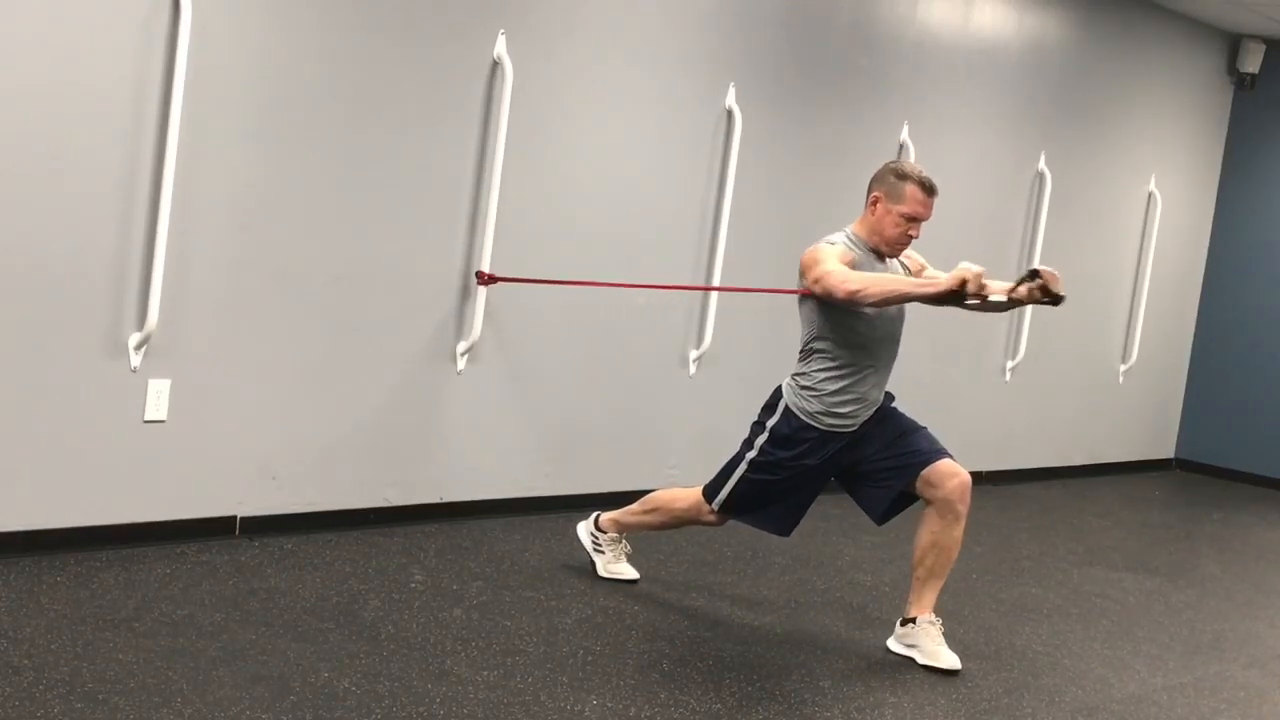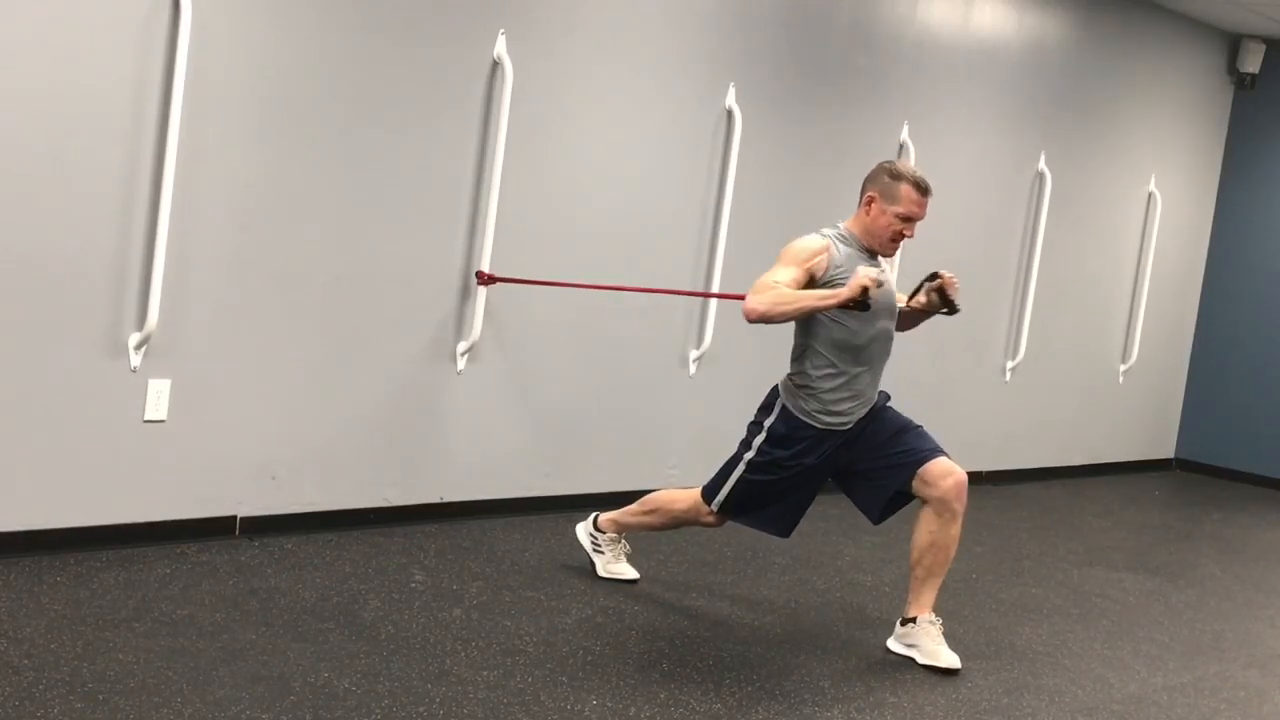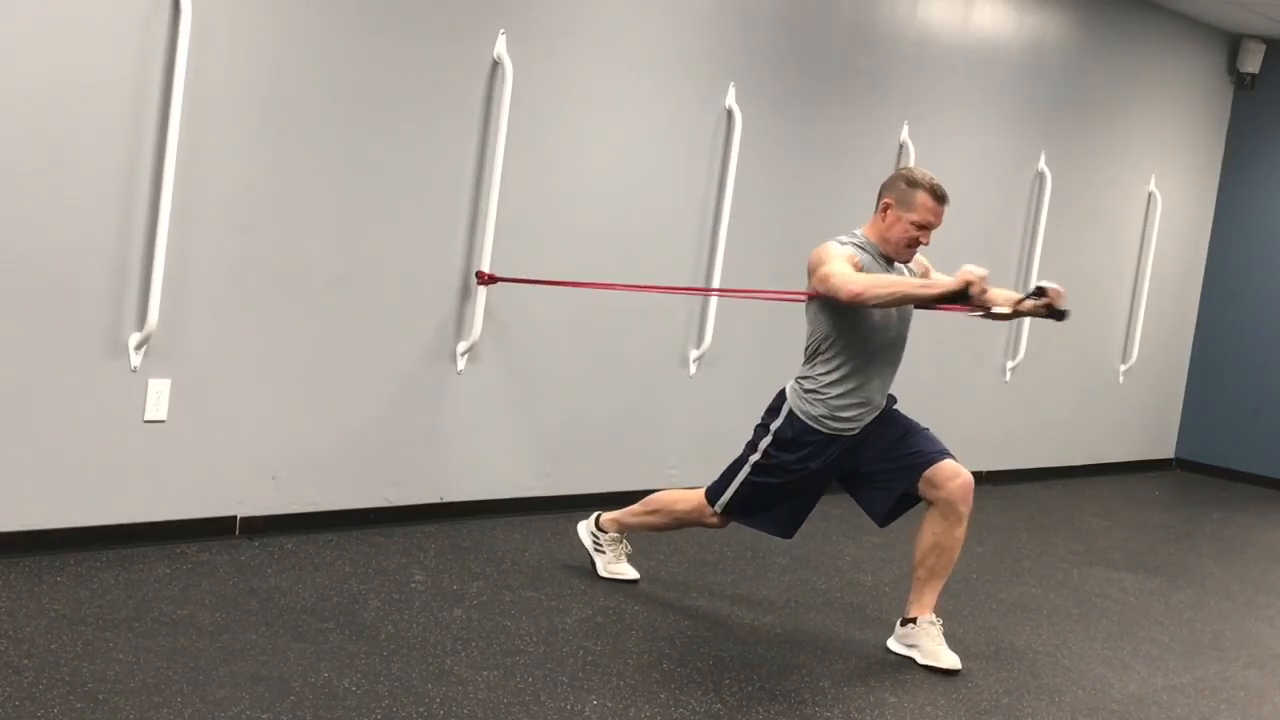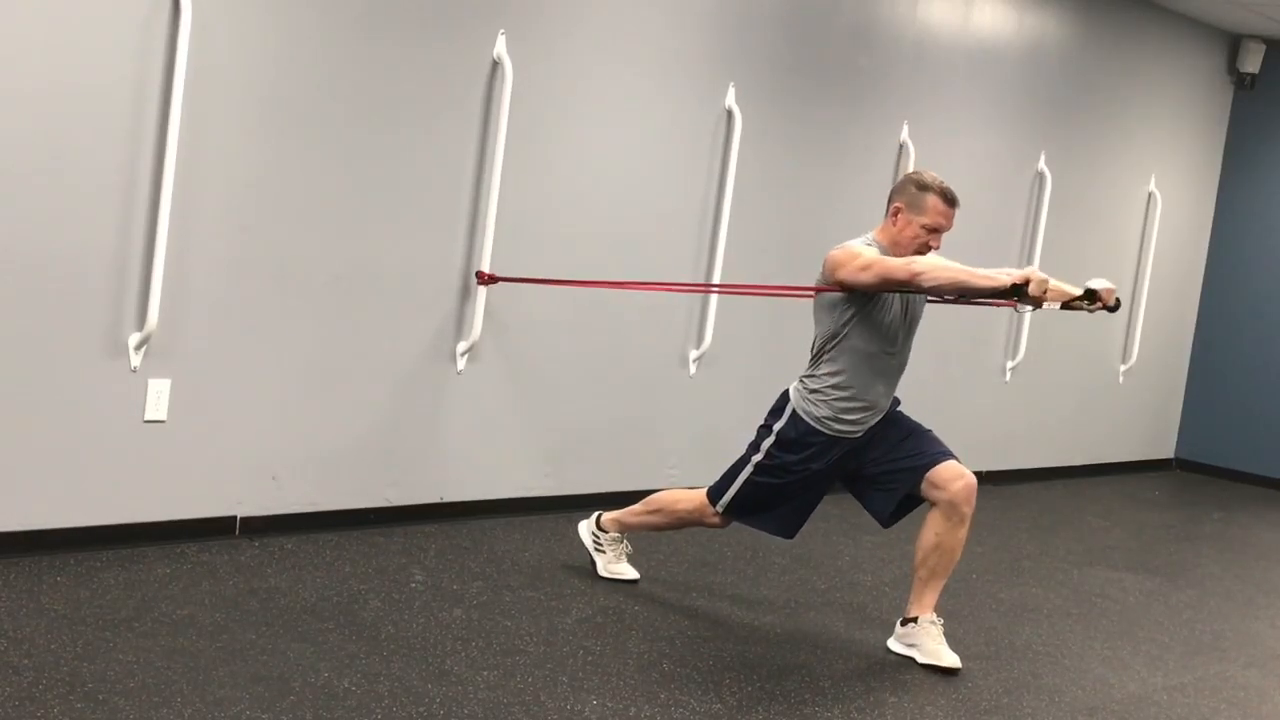
dt=0.4s
person 1, frame 1
left shoulder: (901, 261)
right shoulder: (826, 255)
left elbow: (960, 288)
right elbow: (852, 289)
left wrist: (1021, 292)
right wrist: (944, 283)
left hip: (869, 418)
right hip: (804, 422)
left knee: (952, 486)
right knee: (711, 509)
left ankle: (916, 625)
right ankle: (605, 527)
person 1, frame 2
left shoulder: (875, 257)
right shoulder: (816, 250)
left elbow: (898, 319)
right elbow: (757, 306)
left wrist: (928, 301)
right wrist: (839, 296)
left hip: (866, 417)
right hip: (802, 421)
left knee: (948, 485)
right knee: (711, 510)
left ankle: (917, 625)
right ankle: (604, 527)
person 1, frame 3
left shoulder: (910, 266)
right shoulder: (836, 255)
left elbow: (972, 299)
right elbow: (855, 290)
left wrist: (1025, 304)
right wrist: (941, 286)
left hip: (872, 421)
right hip: (807, 423)
left knee: (955, 487)
right knee: (716, 510)
left ankle: (917, 625)
right ankle: (606, 527)
person 1, frame 4
left shoulder: (921, 264)
right shoulder: (849, 259)
left elbow: (991, 283)
right elbow: (914, 274)
left wrist: (1076, 293)
right wrist: (1012, 280)
left hip: (875, 424)
right hip: (811, 425)
left knee: (958, 488)
right knee: (716, 511)
left ankle: (917, 625)
right ankle: (607, 526)
